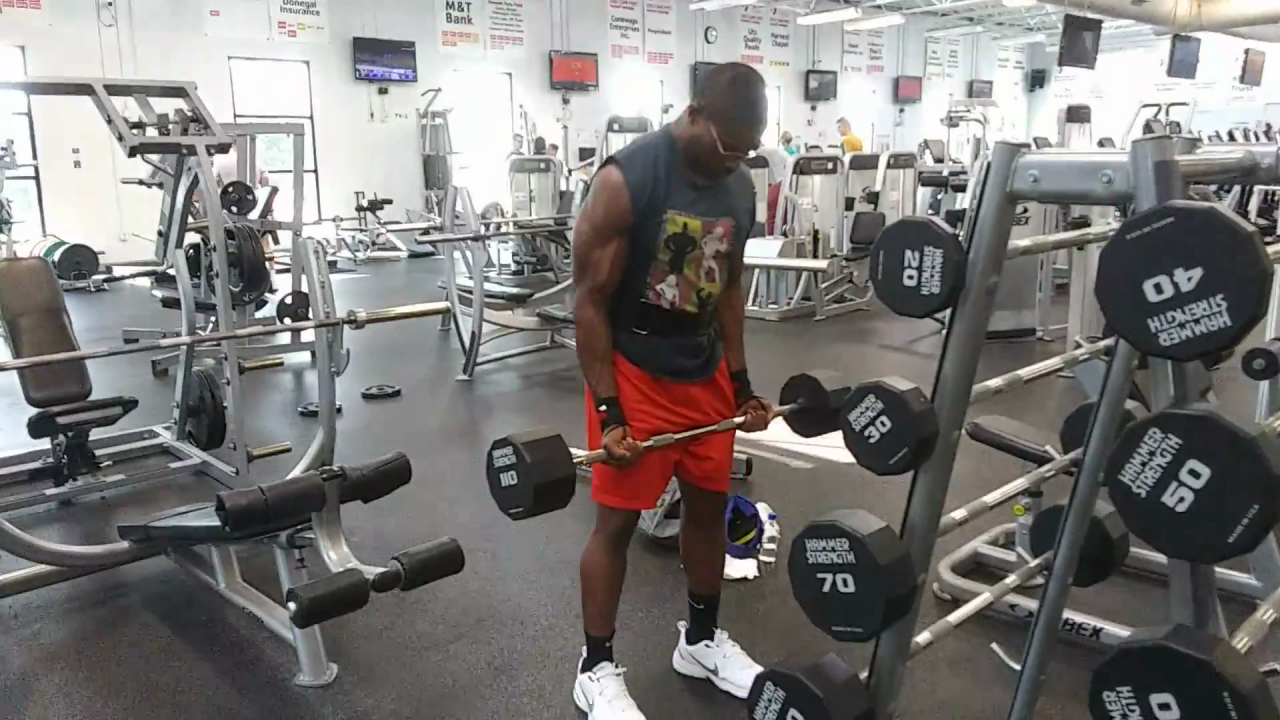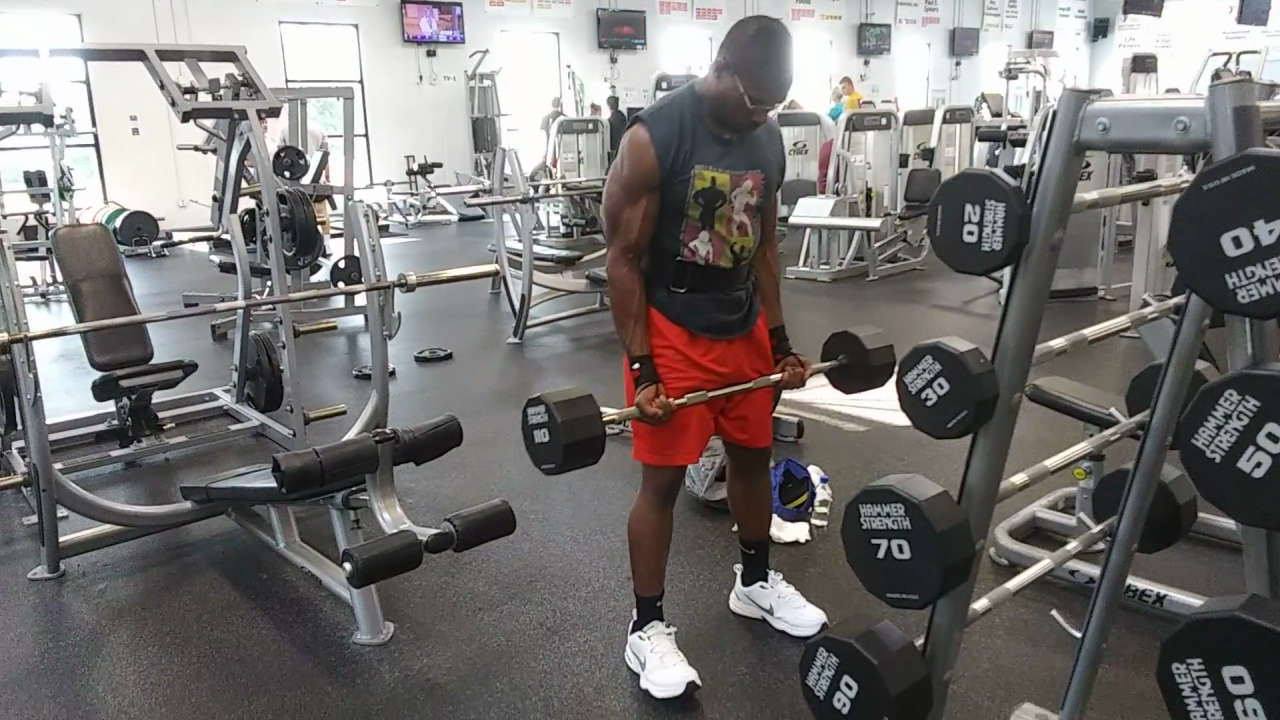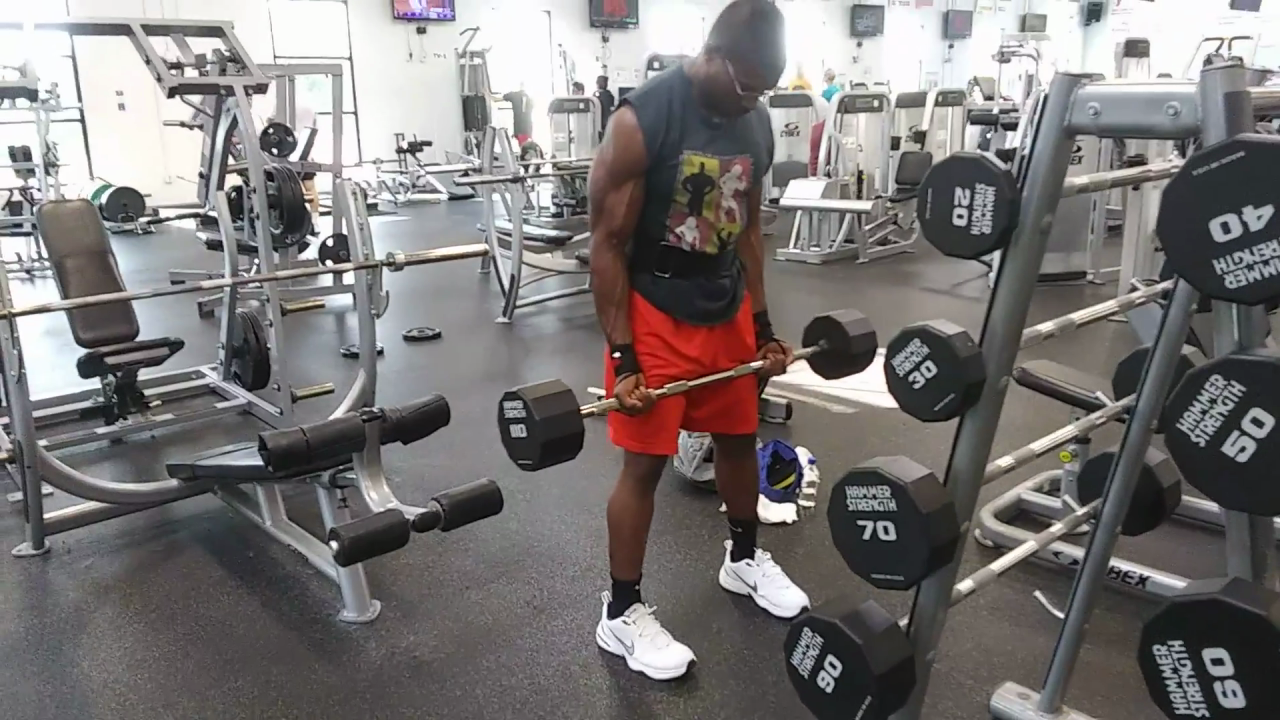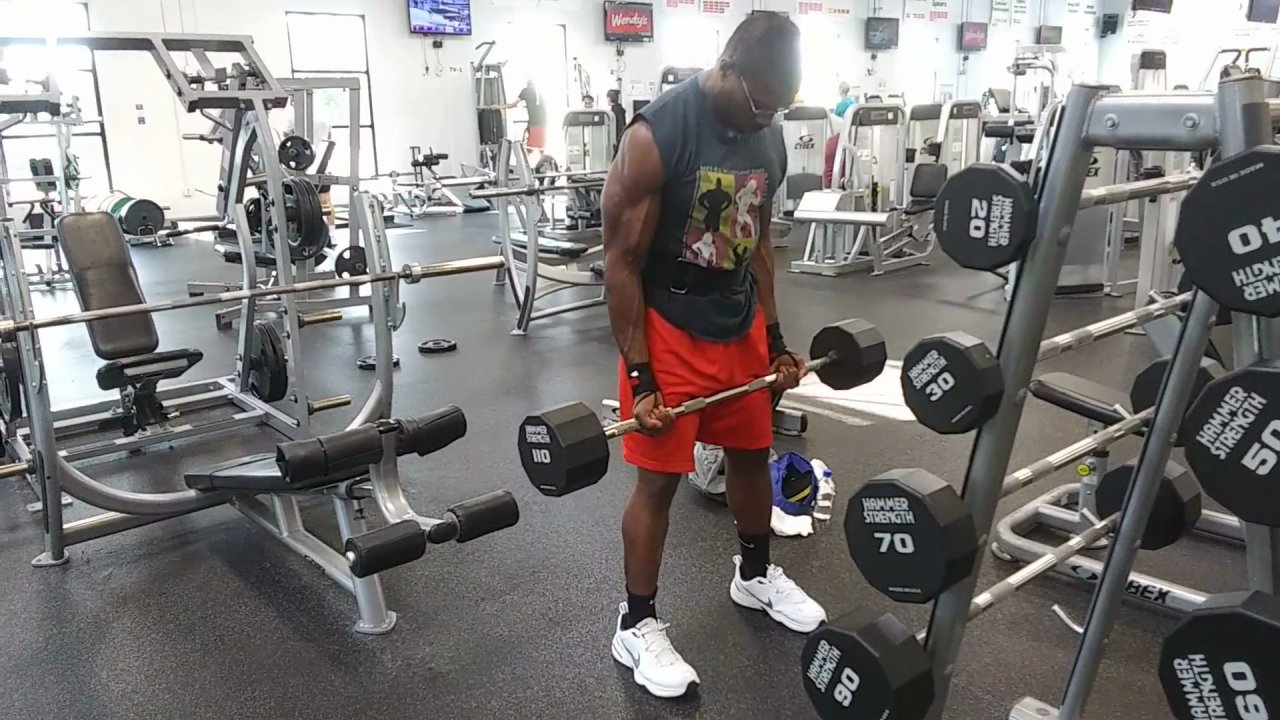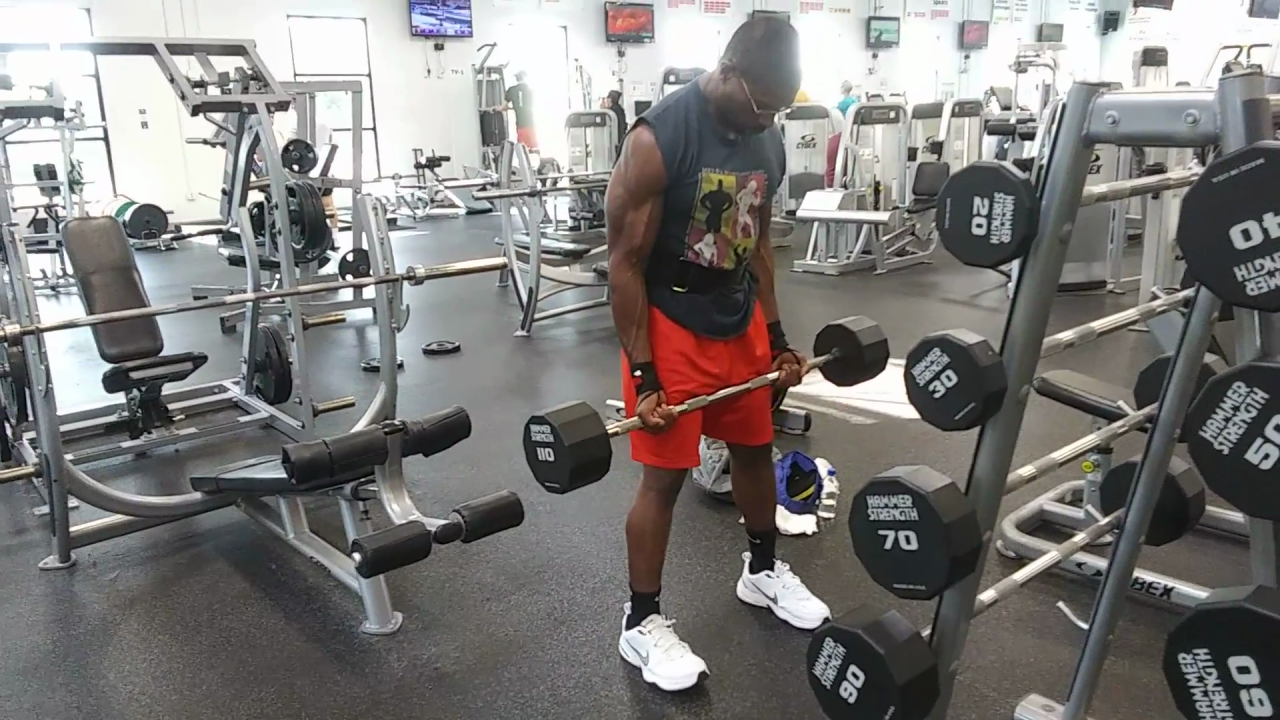
dt=1s
person 1, frame 1
left shoulder: (740, 188)
right shoulder: (625, 179)
right elbow: (590, 300)
left wrist: (741, 383)
right wrist: (609, 411)
left hip: (704, 375)
right hip: (634, 373)
left knee: (710, 506)
right knee: (617, 520)
left ankle: (701, 640)
person 1, frame 2
left shoulder: (767, 141)
right shoulder: (654, 137)
right elbow: (623, 259)
left wrist: (779, 339)
right wrist: (641, 368)
left hip: (743, 327)
right hip: (672, 330)
left knee: (753, 457)
right knee: (662, 479)
left ankle: (755, 580)
right ankle: (647, 629)
person 1, frame 3
left shoulder: (755, 124)
right shoulder: (642, 120)
right elbow: (608, 245)
left wrist: (761, 326)
right wrist: (621, 358)
left hip: (727, 310)
right hip: (655, 315)
left knee: (740, 439)
right knee: (644, 462)
left ankle: (744, 558)
right ankle: (622, 613)
person 1, frame 4
left shoulder: (768, 137)
right shoulder: (656, 135)
right elbow: (622, 264)
left wrist: (774, 338)
right wrist: (640, 377)
left hip: (741, 324)
right hip: (670, 330)
left knee: (753, 454)
right knee: (659, 478)
left ankle: (755, 574)
right ankle: (636, 625)
person 1, frame 5
left shoulder: (768, 139)
right shoulder: (657, 139)
right elbow: (626, 265)
left wrist: (775, 337)
right wrist: (643, 377)
left hip: (740, 320)
right hip: (671, 326)
left knee: (756, 449)
right knee: (664, 475)
left ankle: (763, 570)
right ankle: (642, 623)
